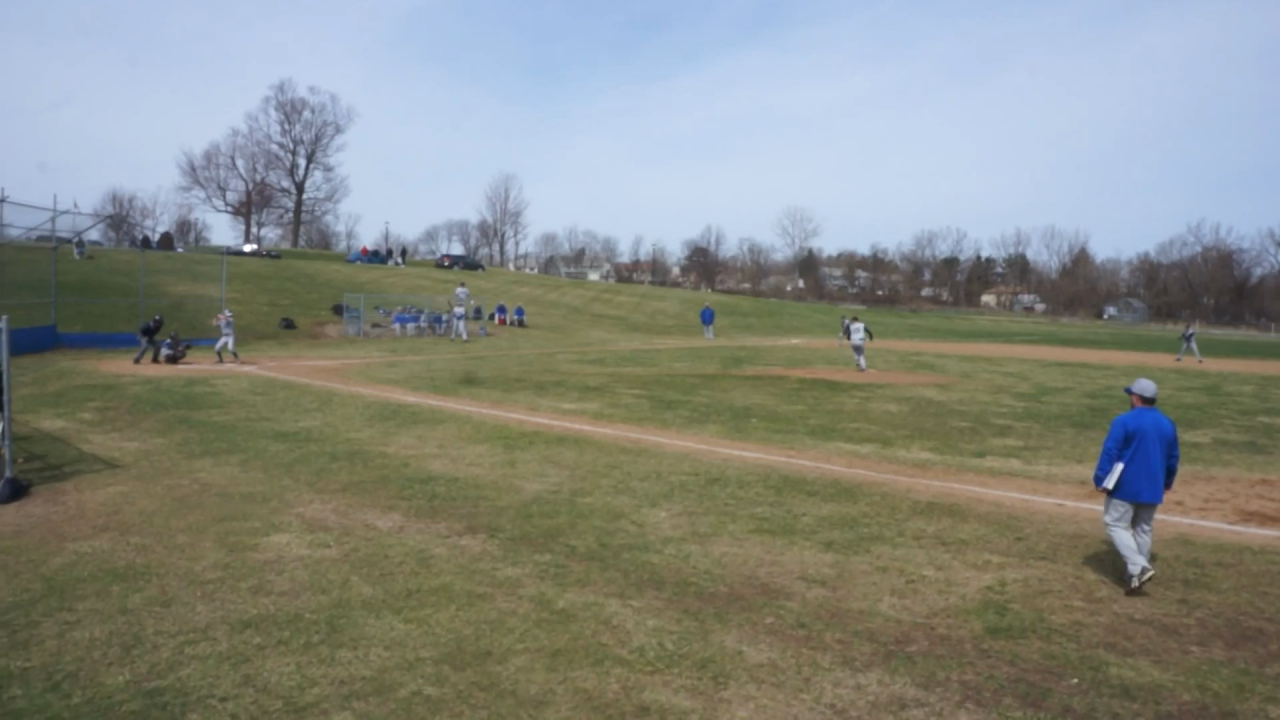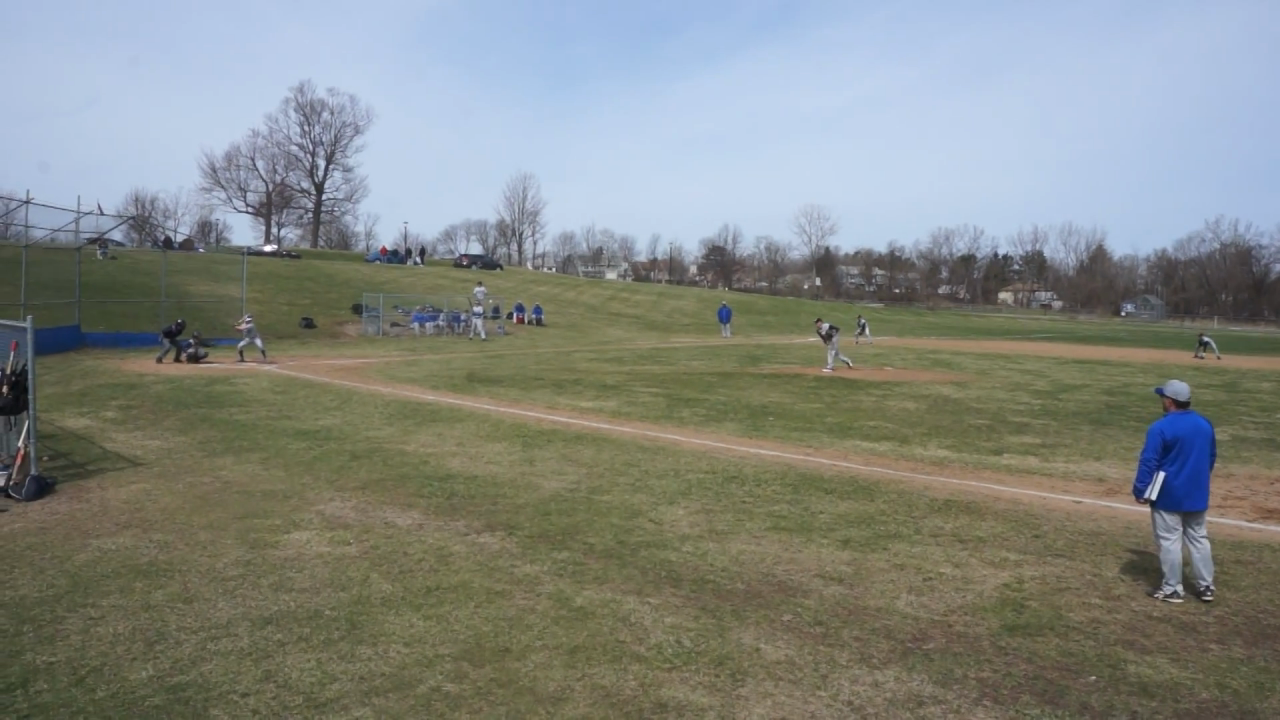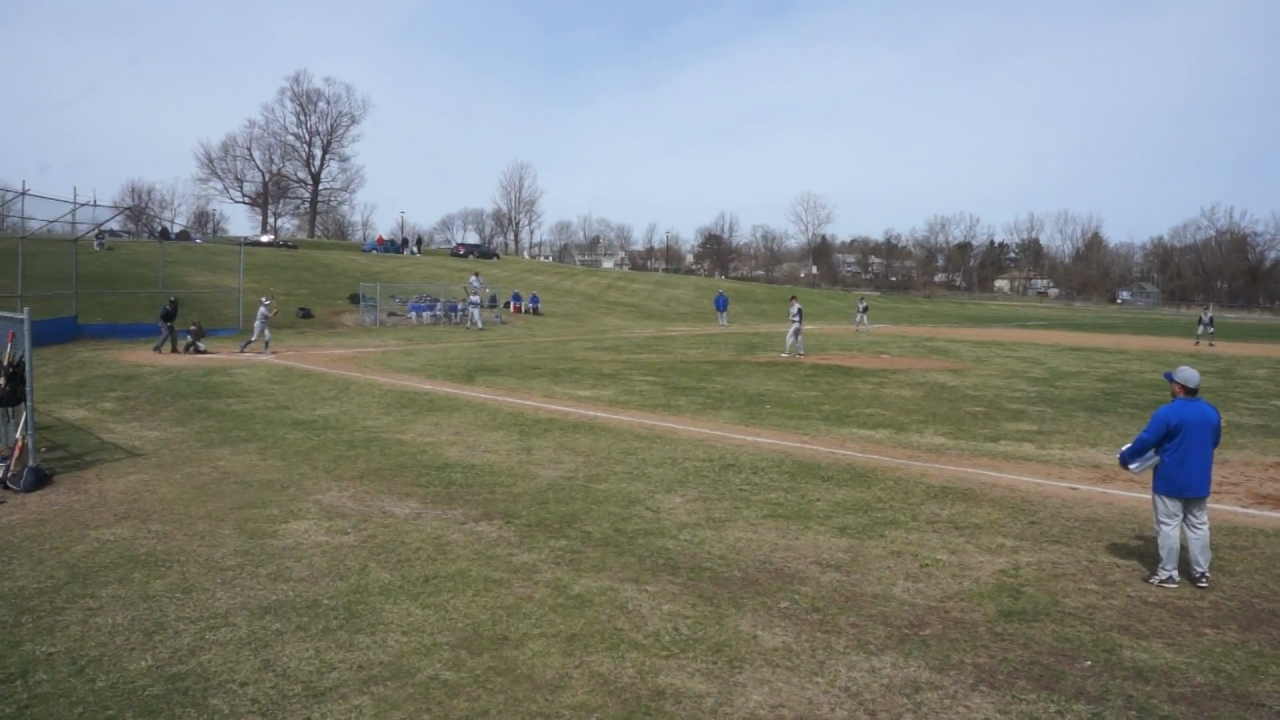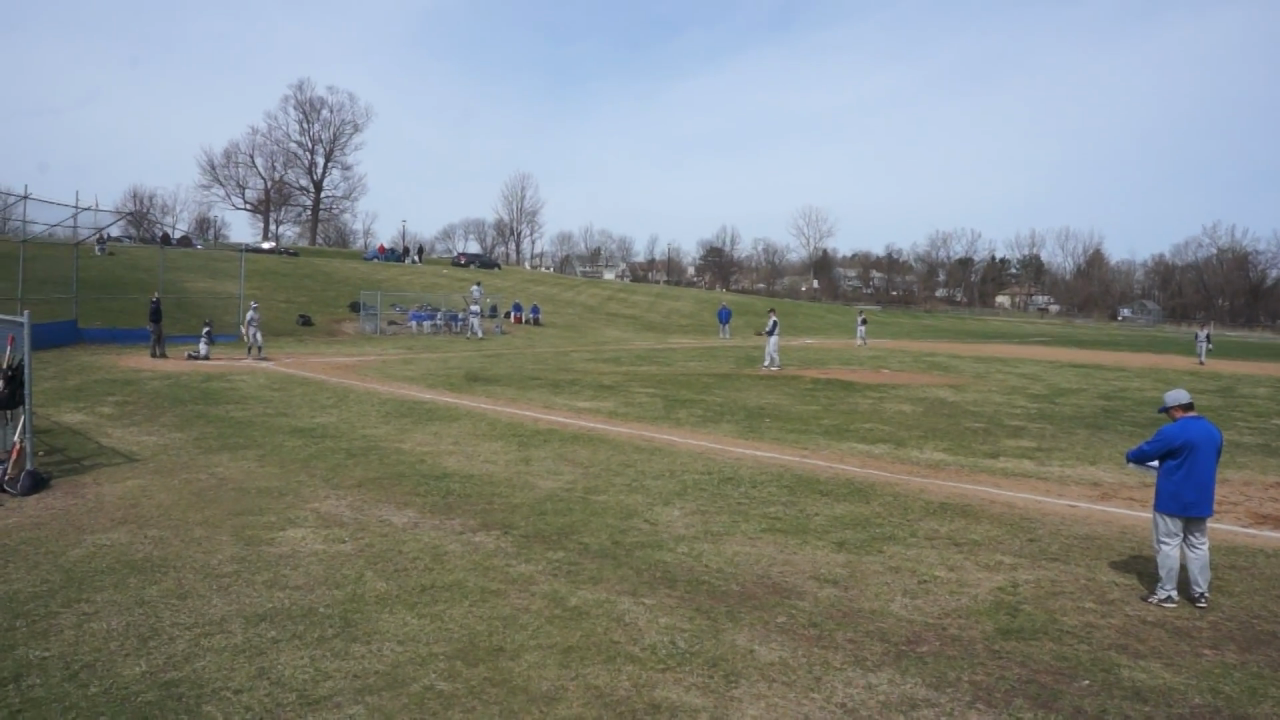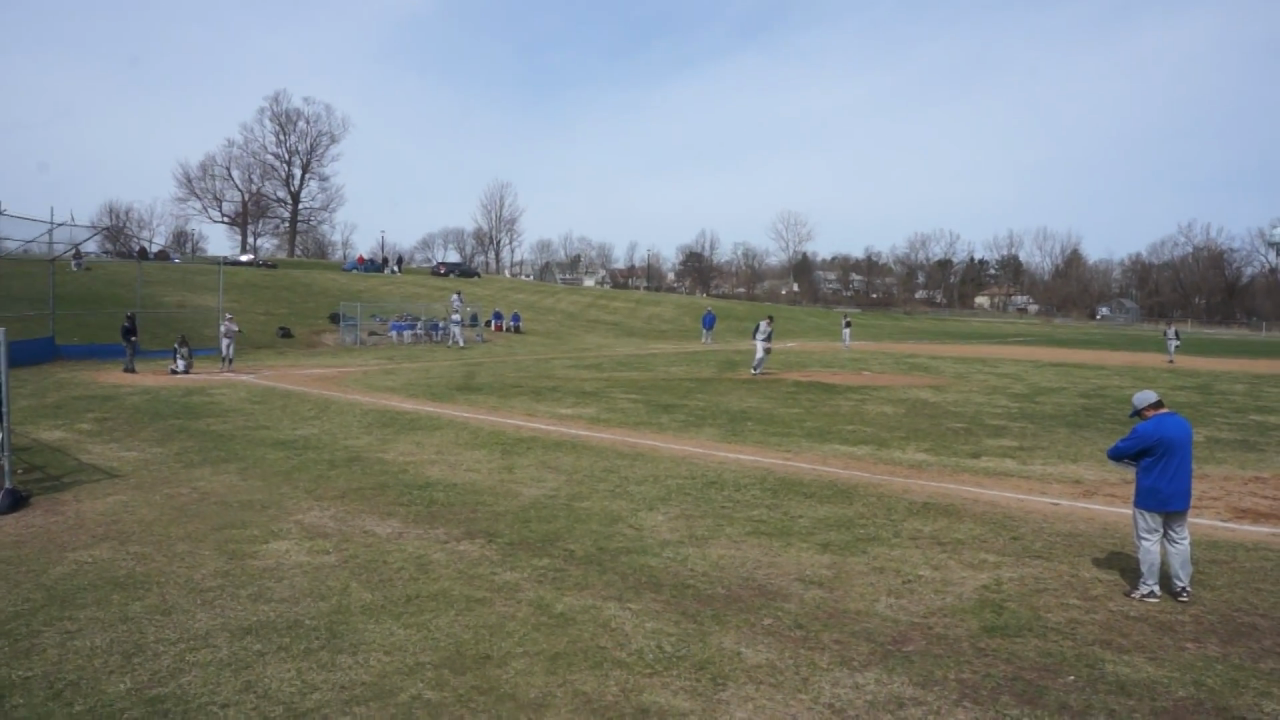
dt=1s
person 1, frame 1
left shoulder: (1125, 420)
right shoulder: (1167, 424)
left elbow: (1110, 452)
right elbow: (1173, 457)
left wrist: (1100, 480)
right wrist: (1167, 482)
left hip: (1124, 486)
right hip: (1152, 488)
left knee: (1117, 526)
right knee: (1143, 531)
left ankle: (1139, 568)
right ankle: (1136, 574)
person 1, frame 2
left shoulder: (1161, 428)
right shoulder: (1205, 425)
left elbow: (1148, 462)
right elbow: (1211, 458)
left wrist: (1140, 491)
left hip: (1168, 495)
right hip: (1197, 494)
left knee: (1169, 541)
right knee: (1199, 538)
left ankle: (1172, 589)
right ankle: (1206, 586)
person 1, frame 3
left shoulder: (1167, 413)
right shoulder: (1212, 412)
left elbow: (1146, 441)
right elbow: (1214, 442)
left wrist: (1126, 457)
left hip: (1170, 481)
right hip: (1199, 481)
left knee: (1169, 527)
right knee: (1198, 526)
left ankle: (1168, 574)
right ankle: (1201, 573)
person 1, frame 4
left shoulder: (1172, 432)
right shoulder: (1214, 432)
left elbow: (1145, 452)
left wrist: (1129, 455)
left hip: (1172, 500)
right hip: (1201, 500)
left knee: (1168, 546)
right knee: (1198, 545)
left ankle: (1167, 594)
right ankle: (1201, 593)
person 1, frame 5
left shoulder: (1147, 429)
right shoulder: (1184, 425)
left elbow: (1116, 452)
left wrist: (1111, 452)
left hip: (1152, 497)
right hip: (1179, 496)
left knee: (1149, 542)
right knee: (1179, 540)
left ankle: (1149, 589)
right ankle: (1182, 587)
